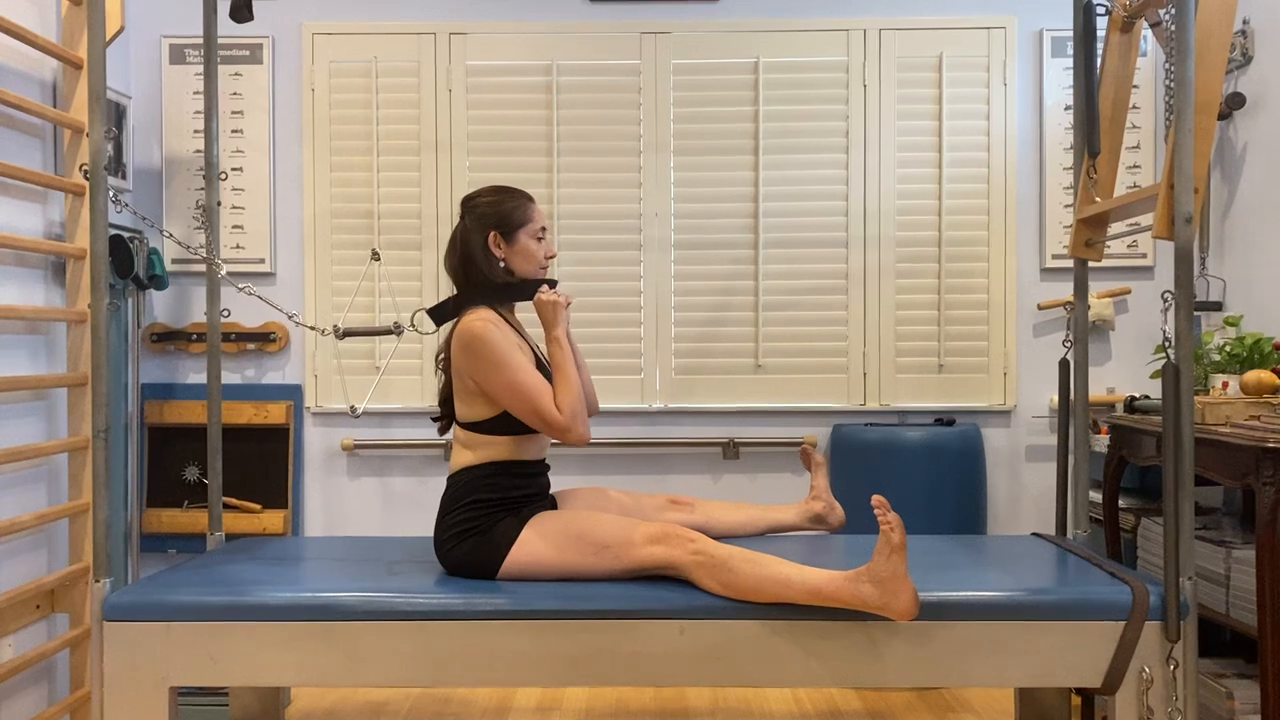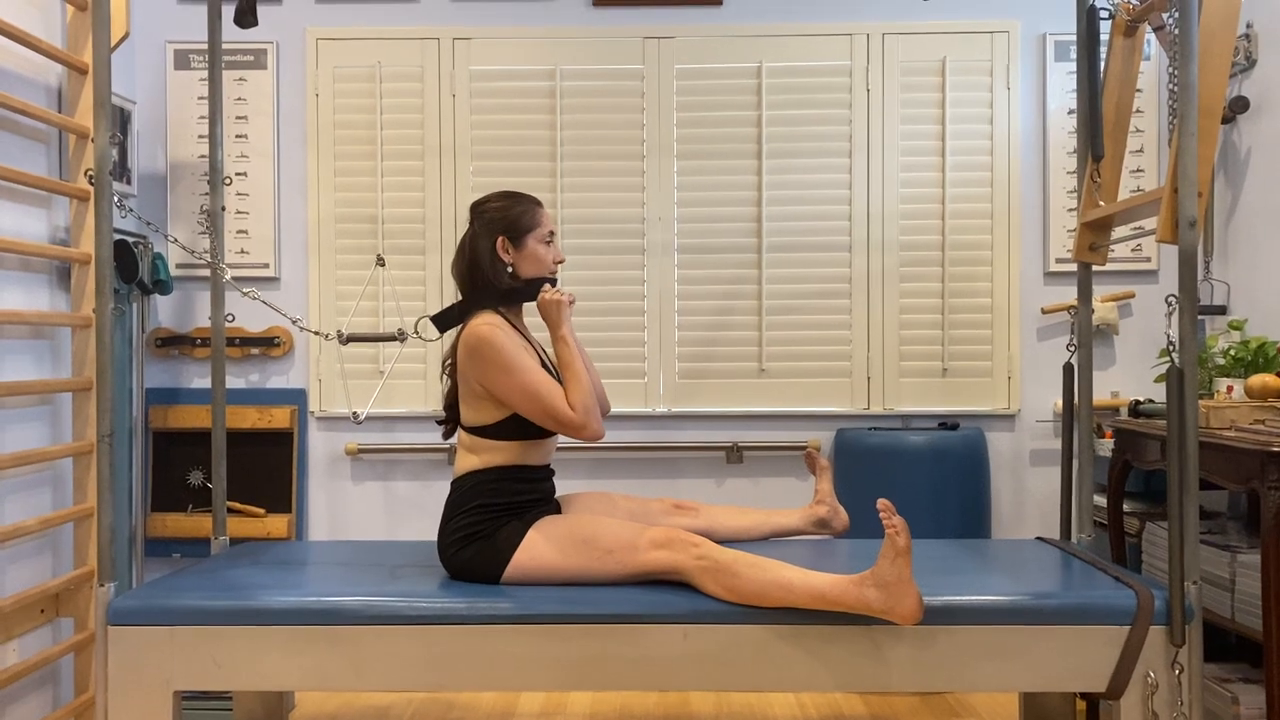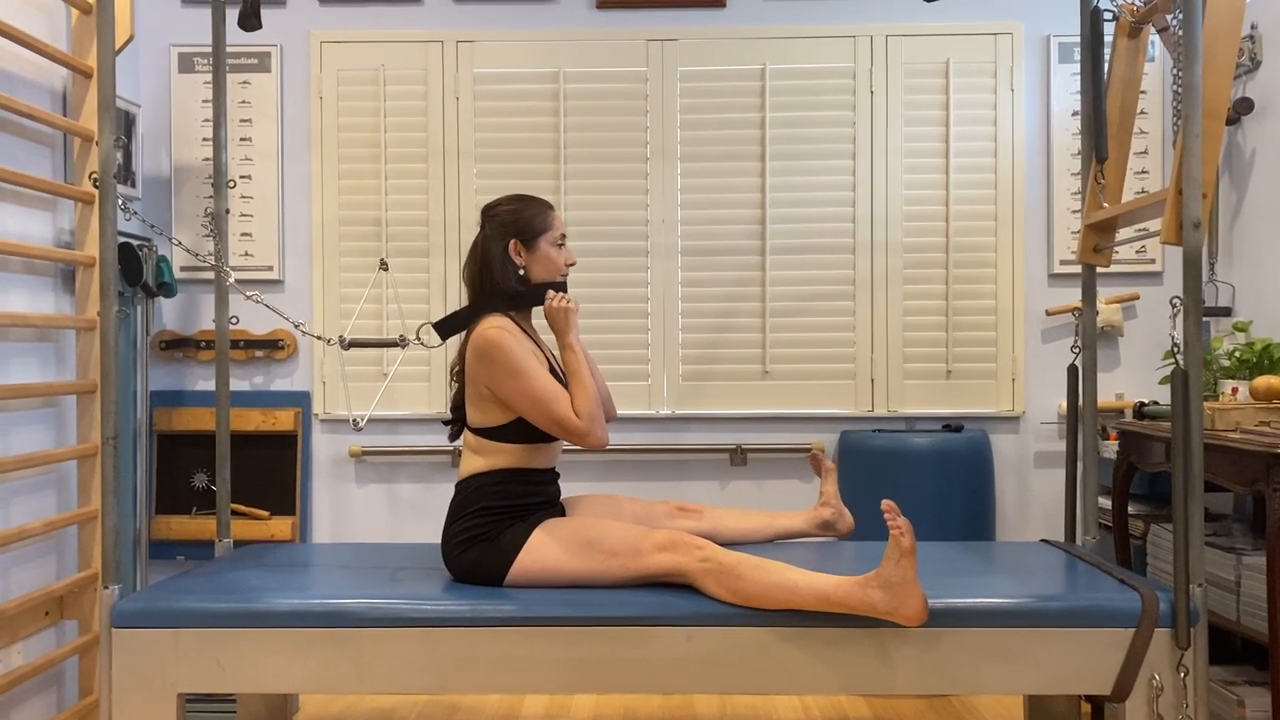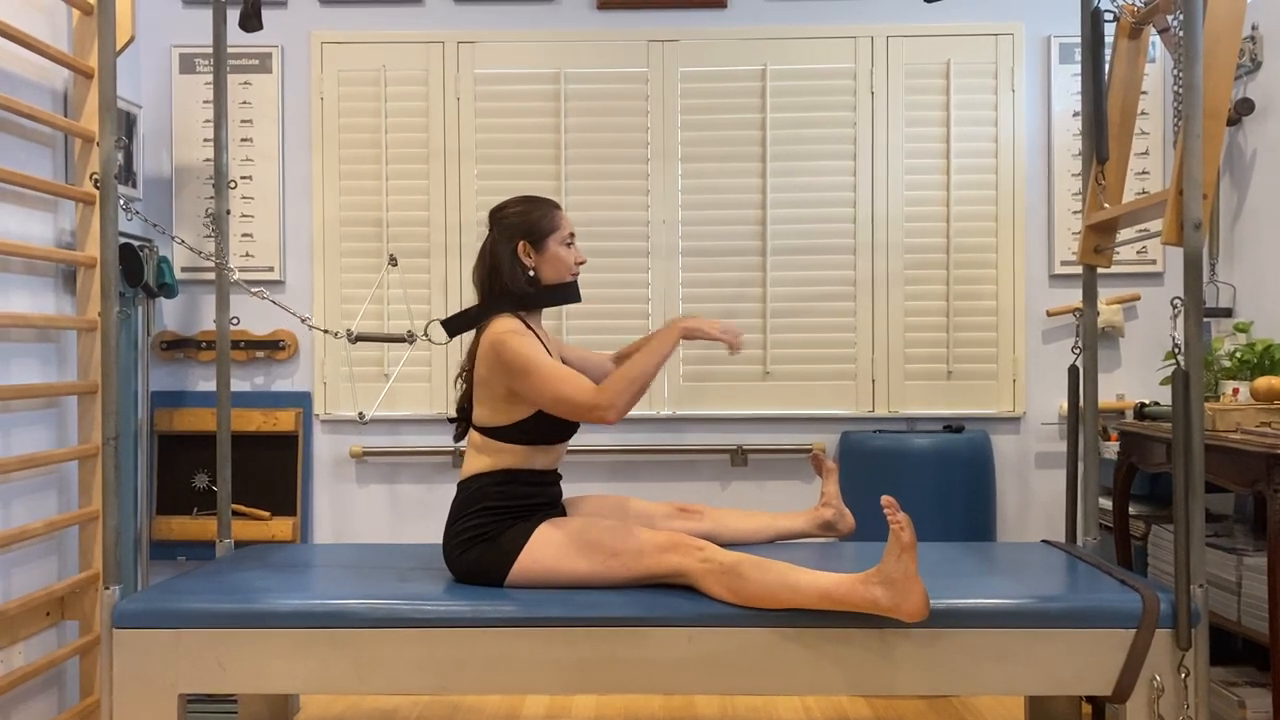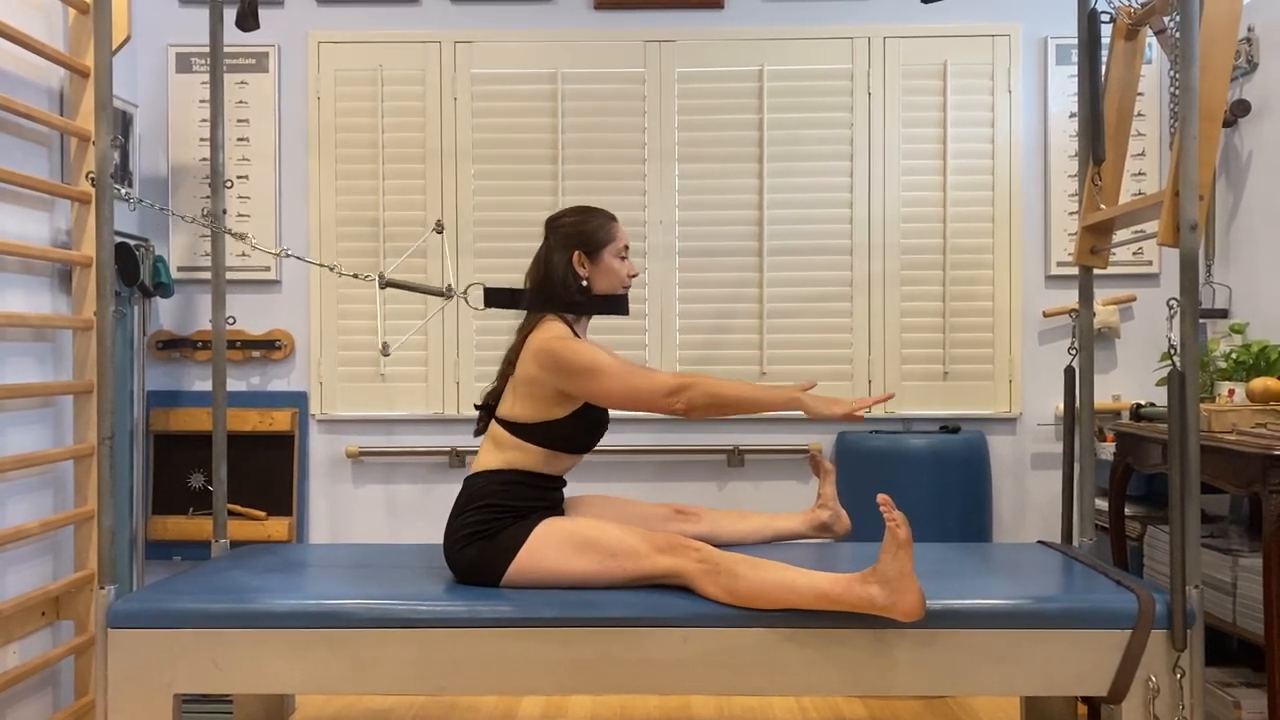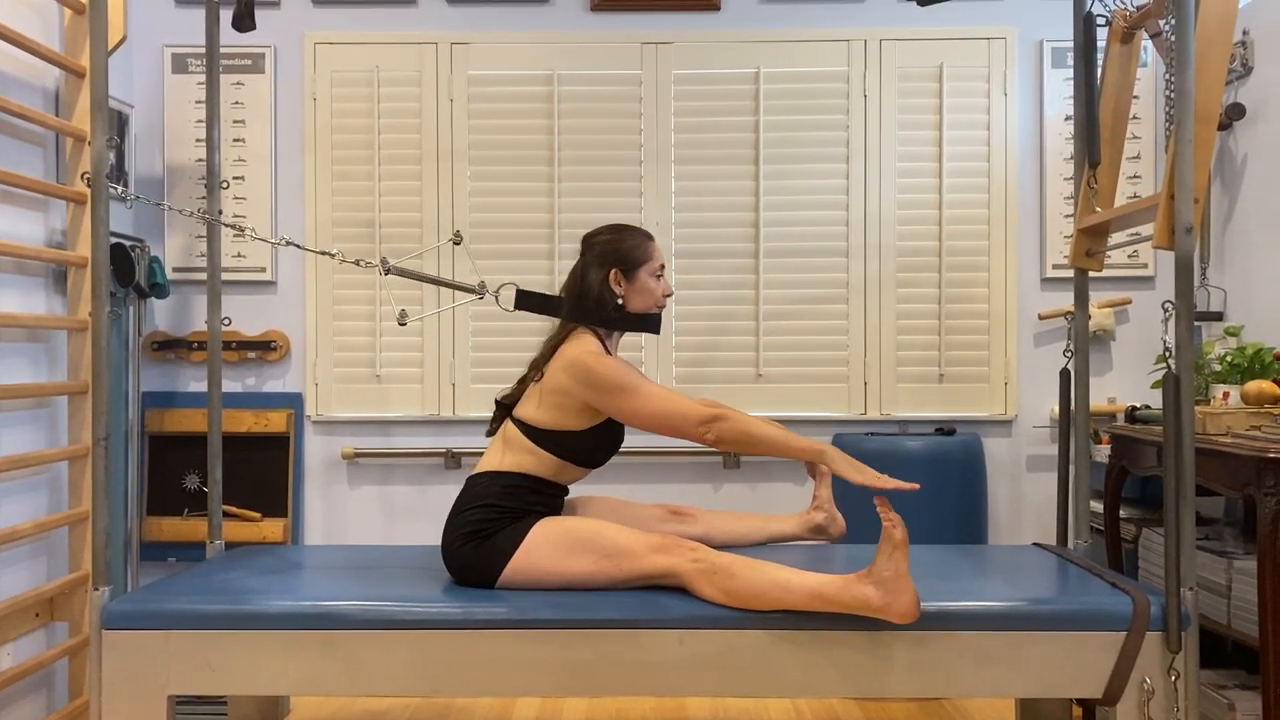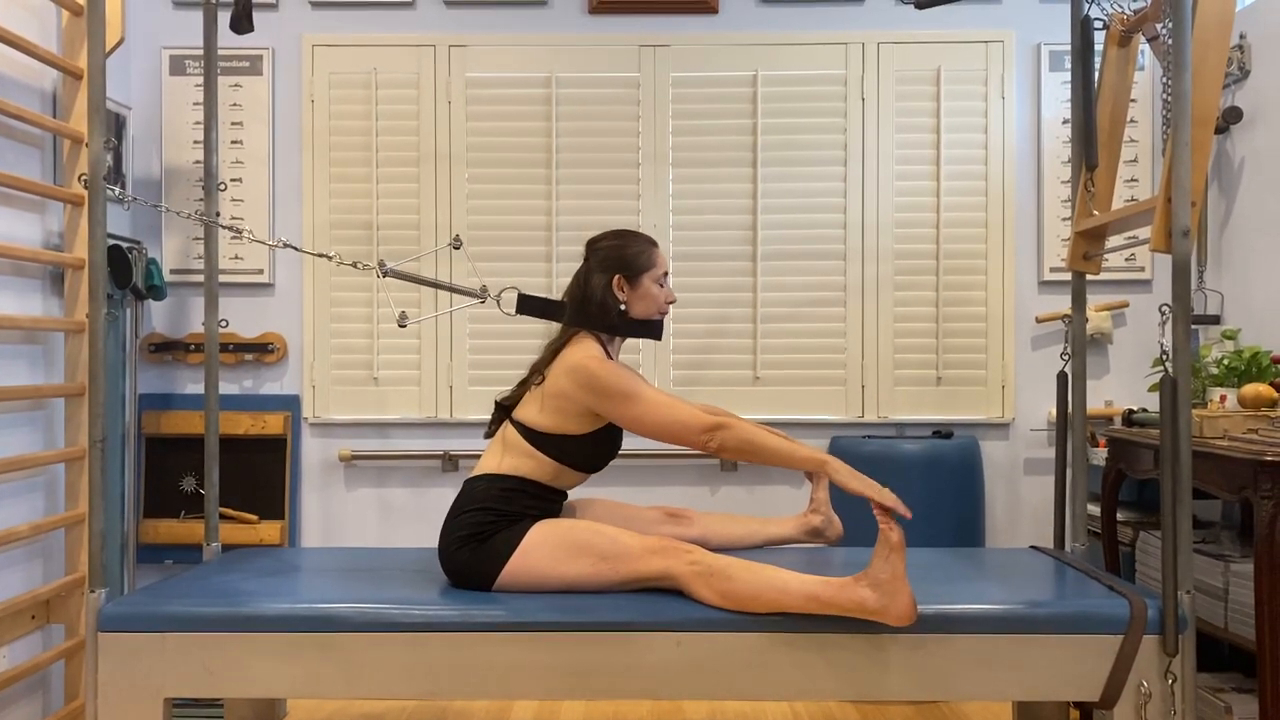
dt=0.7s
person 1, frame 1
left shoulder: (501, 321)
right shoulder: (480, 330)
left elbow: (587, 407)
right elbow: (572, 428)
left wrist: (561, 331)
right wrist: (555, 333)
left hip: (523, 507)
right hip: (486, 529)
left knee: (673, 509)
right knee: (675, 545)
left ankle: (810, 511)
person 1, frame 2
left shoulder: (508, 327)
right shoulder: (486, 334)
left elbow: (598, 408)
right elbow: (585, 424)
left wrist: (563, 330)
right wrist: (560, 332)
left hip: (528, 511)
right hip: (489, 533)
left knee: (675, 513)
right knee: (679, 550)
left ankle: (812, 516)
person 1, frame 3
left shoulder: (517, 329)
right shoulder: (496, 337)
left elbow: (605, 413)
right elbow: (590, 432)
left wrist: (569, 337)
right wrist: (568, 339)
left hip: (532, 514)
right hip: (492, 535)
left knee: (680, 516)
right knee: (683, 552)
left ankle: (818, 517)
person 1, frame 4
left shoulder: (525, 331)
right shoulder: (506, 339)
left elbow: (609, 367)
right elbow: (605, 404)
left wrist: (667, 336)
right wrist: (672, 334)
left hip: (533, 513)
right hip: (494, 535)
left knee: (683, 517)
right knee: (684, 554)
left ankle: (817, 518)
person 1, frame 5
left shoulder: (562, 336)
right shoulder: (555, 346)
left elbow: (664, 384)
right elbow: (679, 397)
left wrist: (779, 394)
right wrist: (798, 400)
left hip: (529, 513)
right hip: (493, 534)
left knee: (681, 519)
right knee: (681, 557)
left ankle: (813, 519)
right ankle: (870, 592)
person 1, frame 6
left shoulder: (589, 350)
right shoulder: (586, 363)
left elbow: (696, 410)
right elbow: (709, 426)
left wrist: (800, 444)
right wrist: (825, 453)
left hip: (524, 517)
right hip: (490, 535)
left knee: (678, 520)
right knee: (678, 558)
left ankle: (807, 522)
person 1, frame 7
left shoulder: (592, 354)
right shoulder: (589, 367)
left elbow: (698, 414)
right elbow: (712, 435)
left wrist: (795, 448)
right wrist: (827, 464)
left hip: (524, 519)
right hip: (488, 537)
left knee: (674, 523)
right knee: (676, 560)
left ankle: (805, 524)
